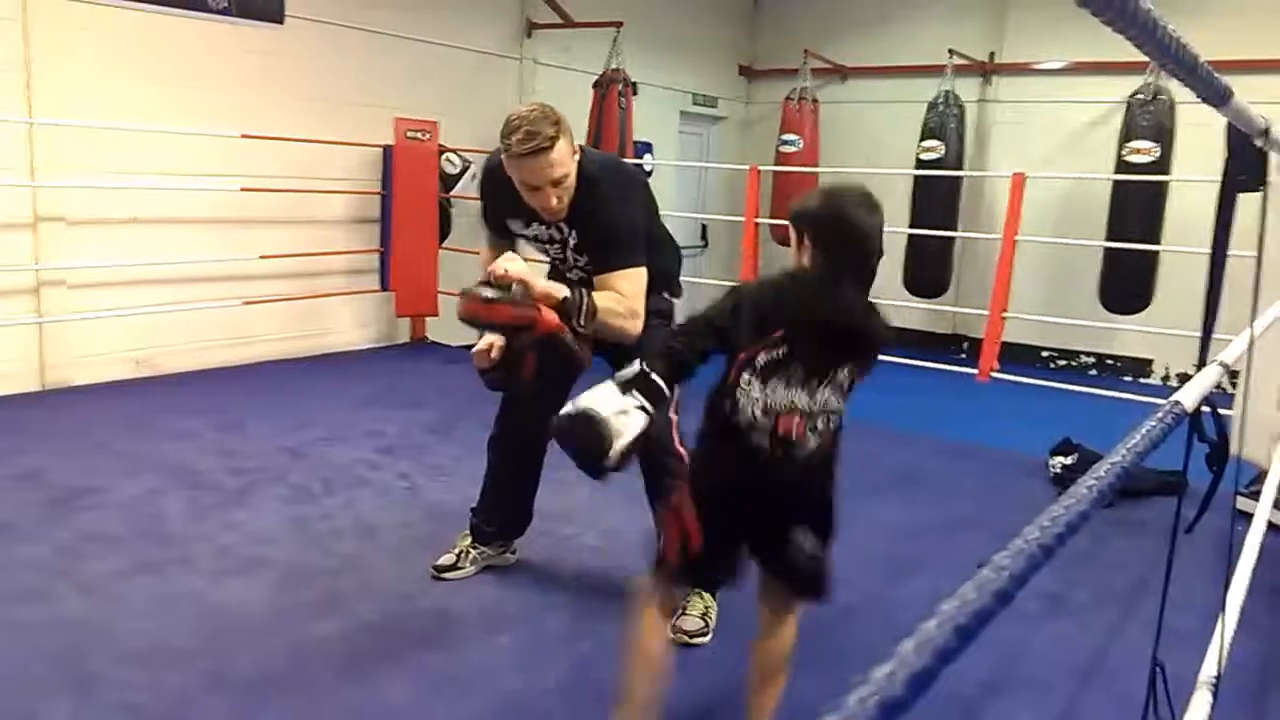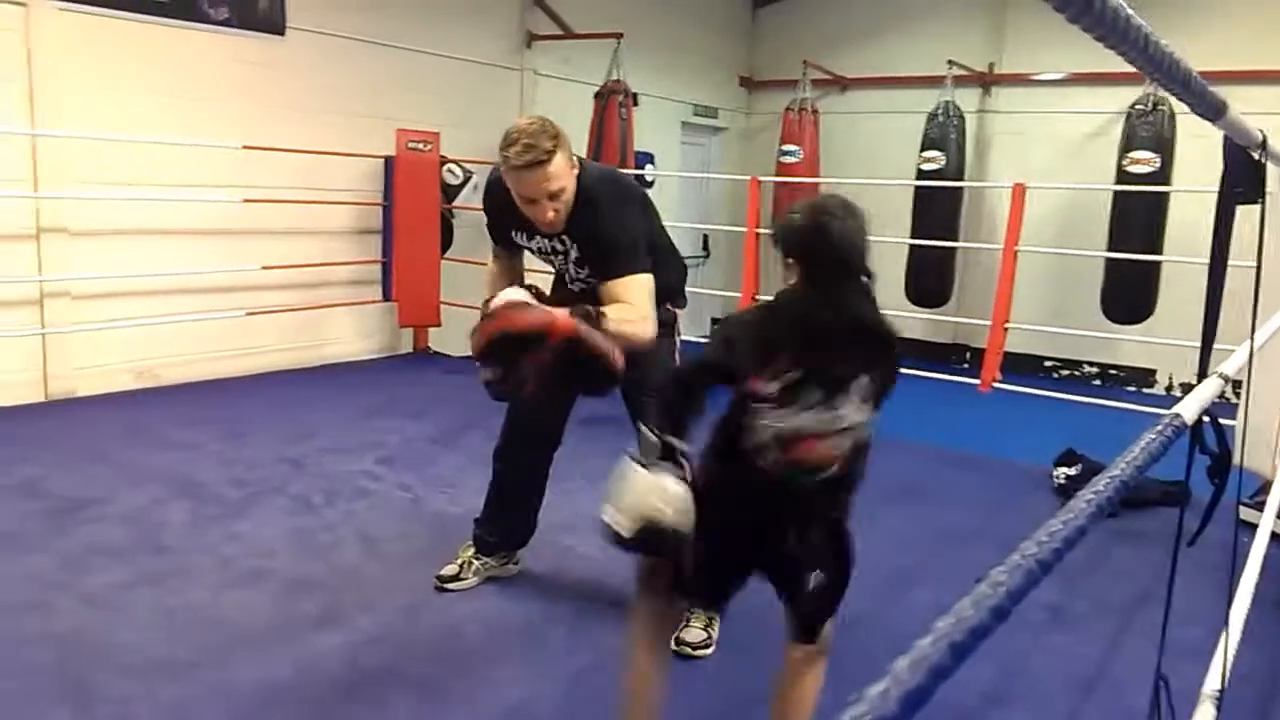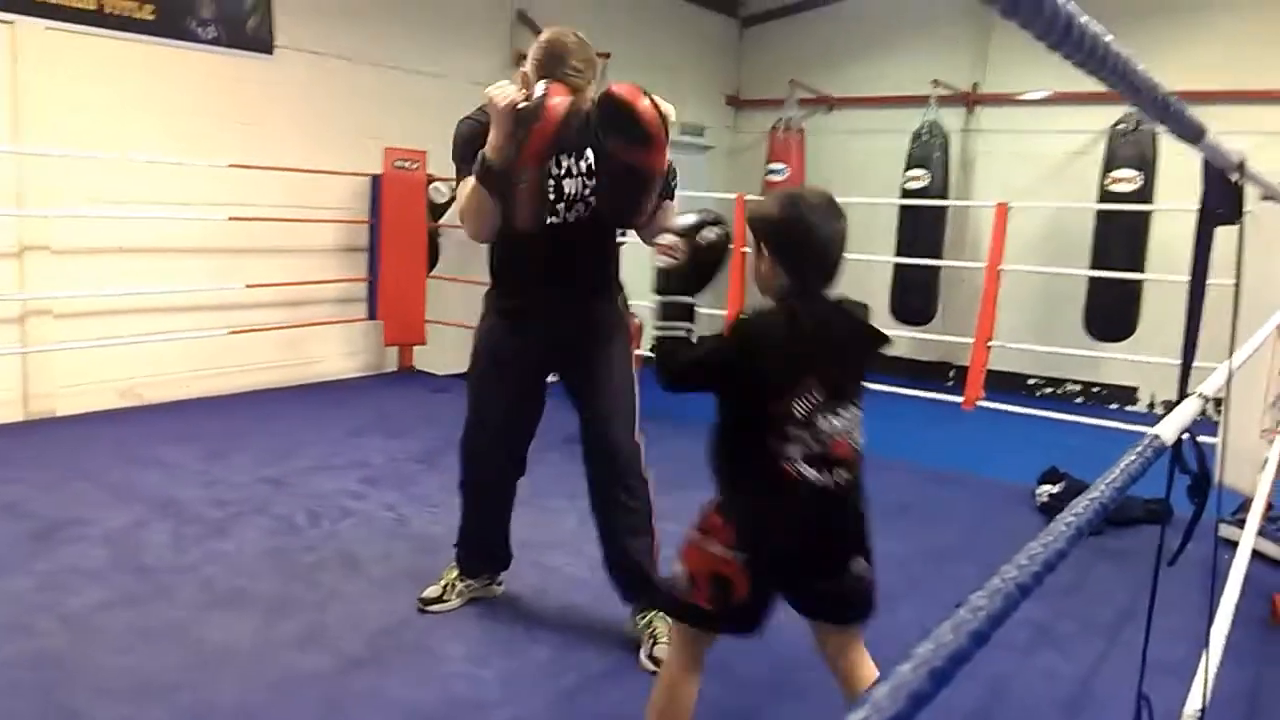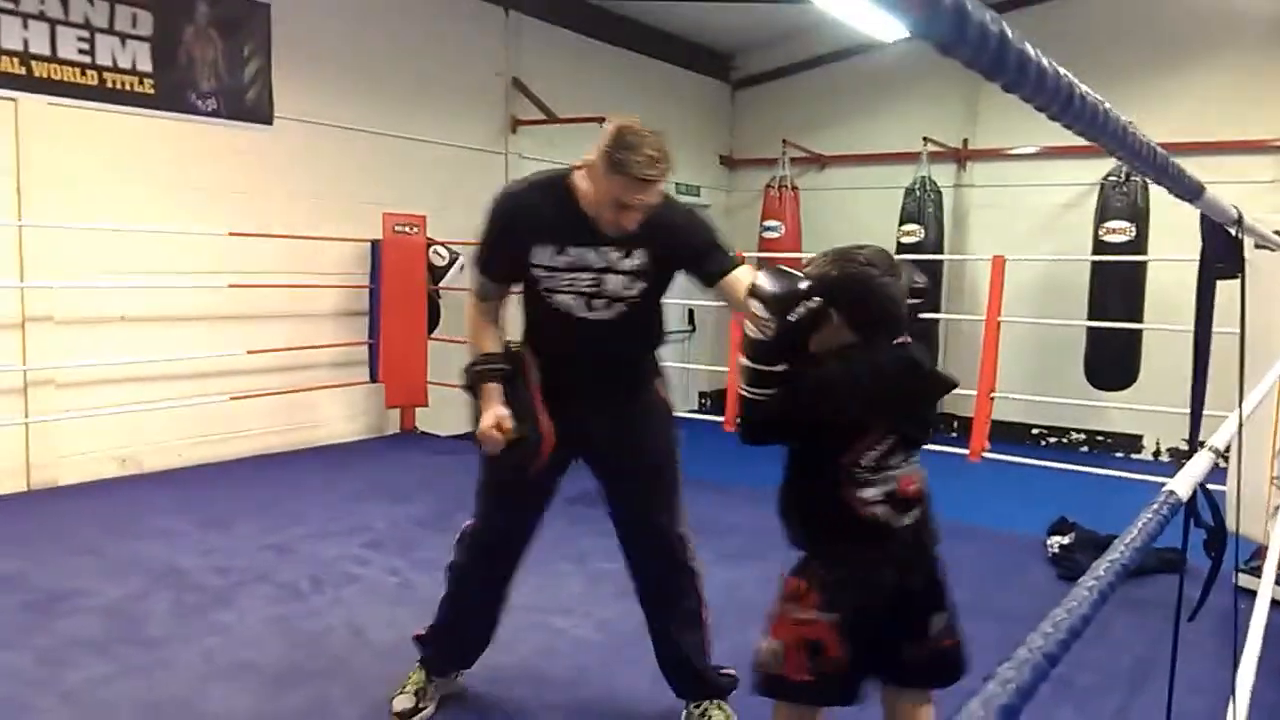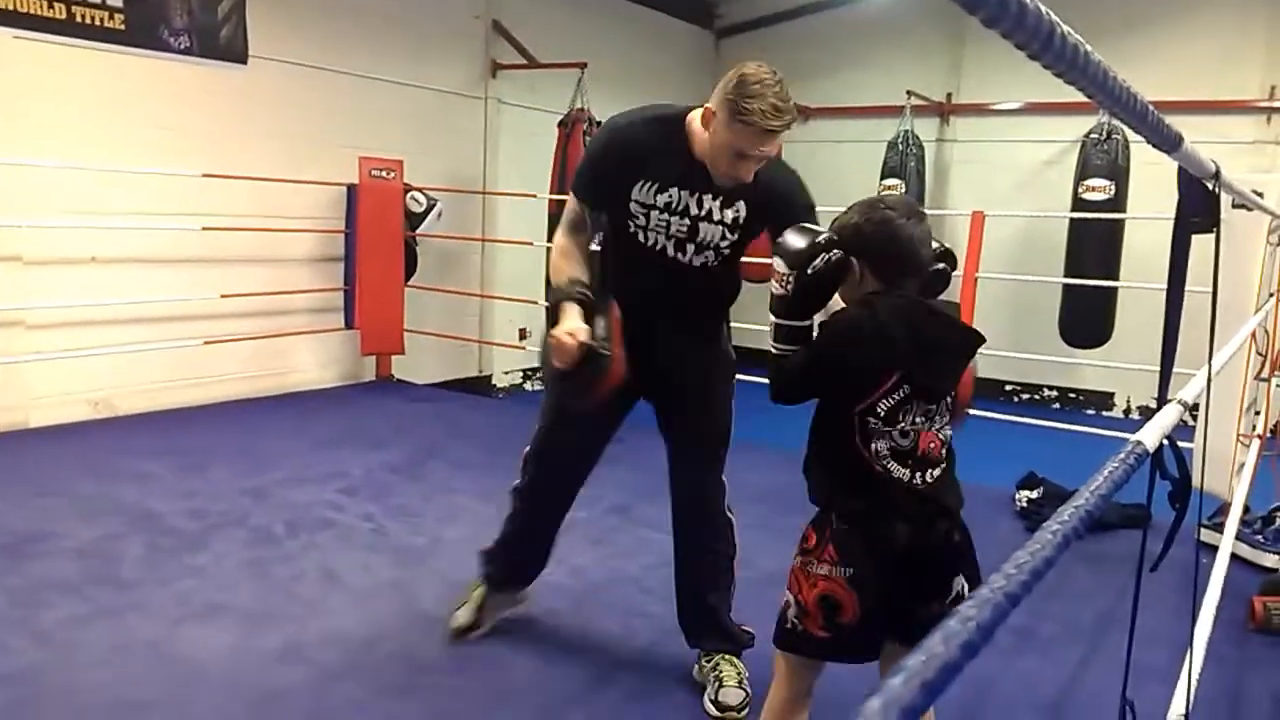
dt=1s
person 1, frame 1
left shoulder: (615, 188)
right shoulder: (496, 177)
left elbow: (626, 319)
right elbow: (499, 246)
left wrist: (542, 289)
right wrist: (499, 326)
left hip: (639, 298)
right hip: (564, 290)
left knee: (655, 435)
right knee: (520, 416)
right ankle: (491, 537)
person 1, frame 2
left shoulder: (613, 200)
right shoulder: (499, 193)
left elbow: (636, 325)
right elbow: (506, 260)
left hip: (644, 308)
right hip: (571, 302)
right knee: (525, 427)
right ankle: (495, 547)
person 1, frame 3
left shoulder: (609, 130)
right shoulder: (480, 133)
left elbow: (655, 231)
right elbow: (478, 227)
left wrist: (657, 161)
right wrist: (500, 140)
left hip: (595, 316)
right hip: (513, 318)
left knee: (616, 457)
right knee: (487, 450)
left ankle: (650, 604)
right ankle: (478, 567)
person 1, frame 4
left shoulder: (672, 224)
right shoulder: (523, 208)
left elbow: (740, 283)
right elbow: (484, 304)
right wrist: (491, 391)
left hip: (631, 403)
right hip: (541, 399)
left knee: (661, 547)
right knee: (491, 536)
right ankle: (440, 664)
person 1, frame 5
left shoulder: (775, 184)
right shoulder: (628, 141)
right elbow: (573, 232)
right wrist: (571, 308)
left hip: (698, 344)
right hip: (612, 327)
left knee: (701, 494)
right knee: (552, 464)
left ankle: (716, 646)
right ankle: (502, 580)
person 2, frame 1
left shoulder: (754, 300)
right shoulder: (865, 331)
left elbow: (677, 351)
left wrist: (625, 392)
left hip: (721, 479)
right hip: (799, 497)
left knee: (660, 595)
right knee: (781, 607)
person 2, frame 2
left shoulder: (761, 326)
right shoulder: (877, 341)
left elbow: (683, 390)
left wrist: (656, 469)
left hip: (726, 500)
right hip: (823, 519)
left knee: (656, 592)
right knee: (809, 645)
person 2, frame 3
left shoulder: (759, 335)
right shoulder: (849, 328)
left elbow: (677, 369)
left wrist: (673, 287)
left hip: (755, 518)
right hip: (836, 516)
left knee: (688, 644)
right knee: (844, 642)
person 2, frame 4
left shoulder: (825, 383)
right shoulder: (911, 369)
left elbow: (755, 425)
left wrist: (766, 347)
left hip: (839, 576)
right hip: (912, 567)
person 2, frame 5
left shoulder: (852, 329)
right shoulder: (943, 330)
left elbow: (785, 387)
left wrist: (792, 304)
right wrist: (927, 282)
left hip: (856, 533)
right hip: (933, 530)
left knee: (794, 678)
